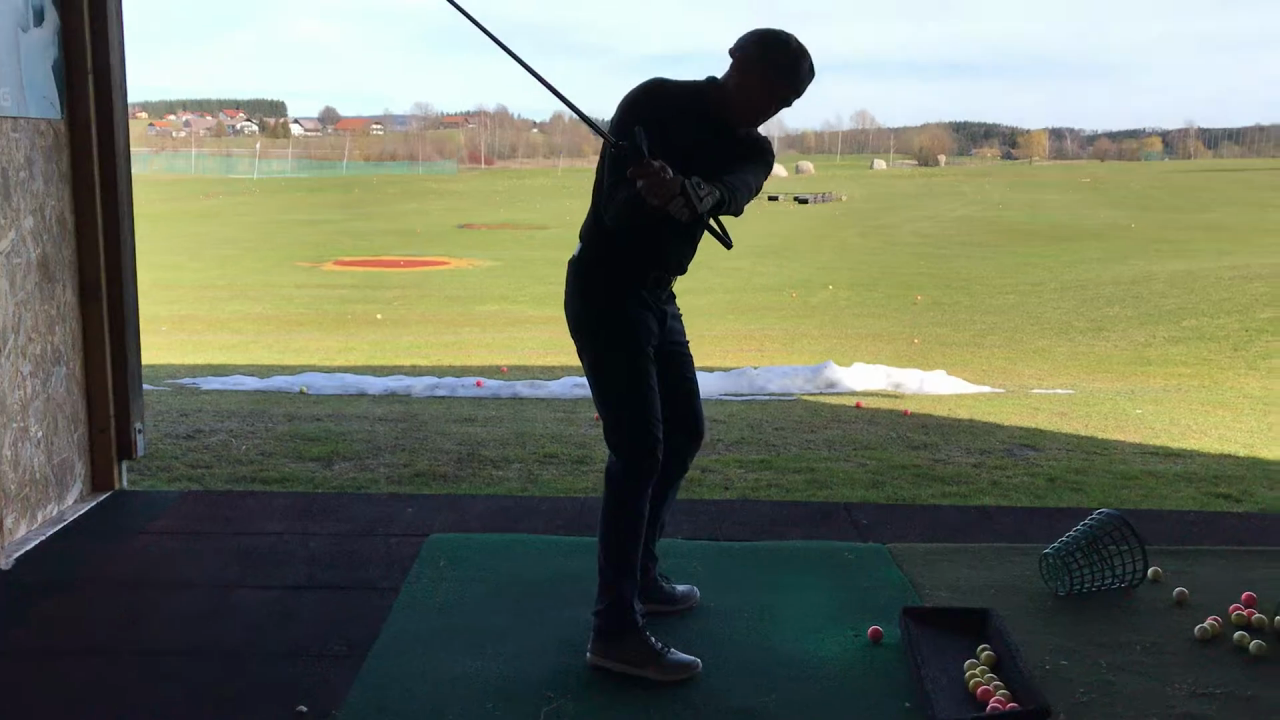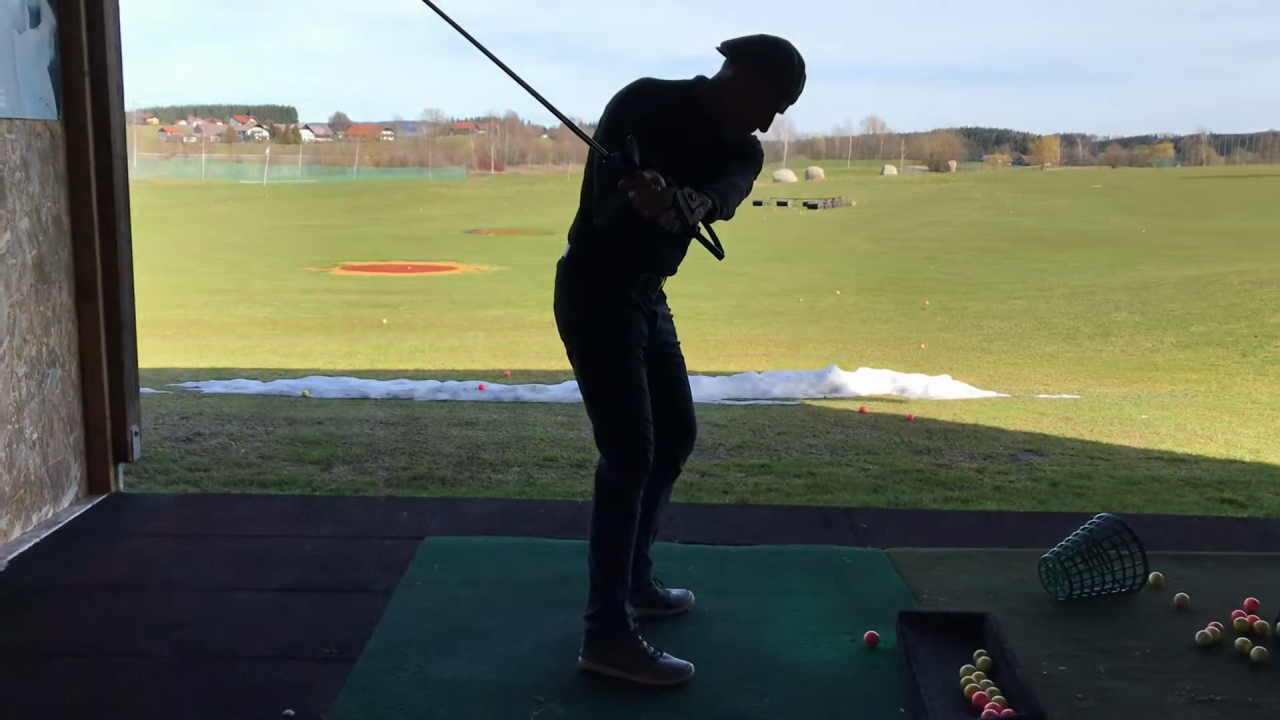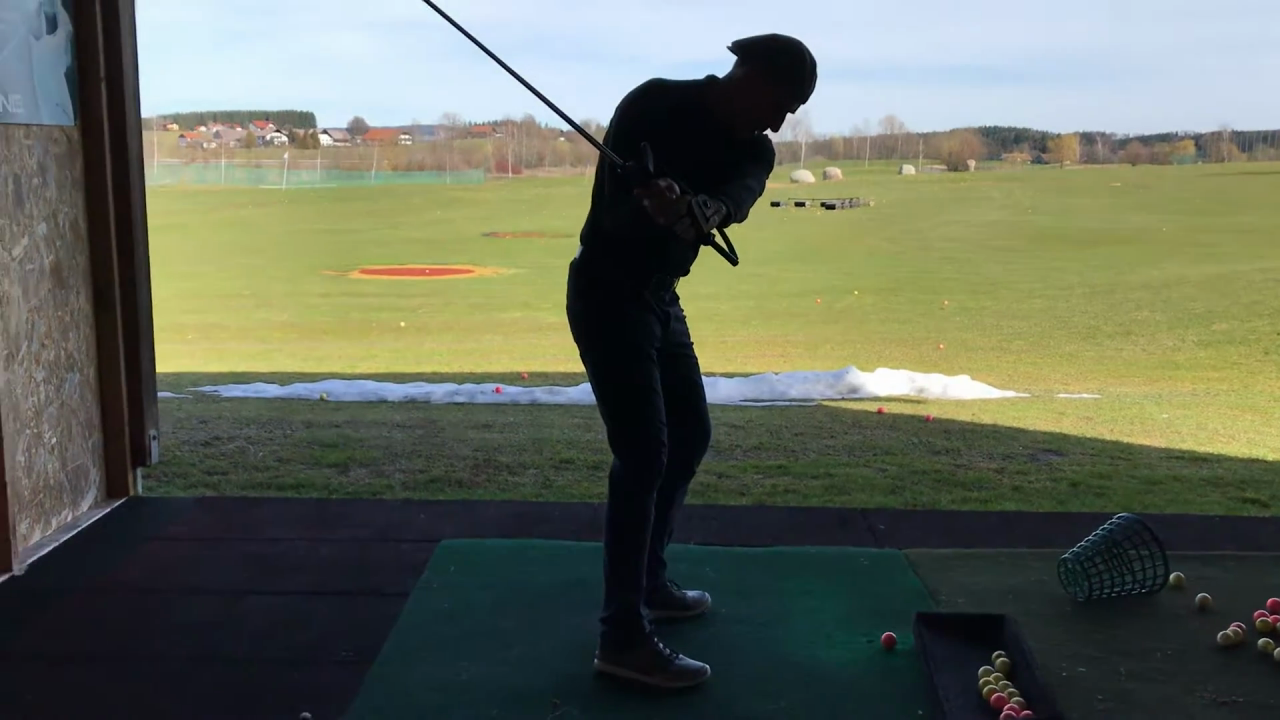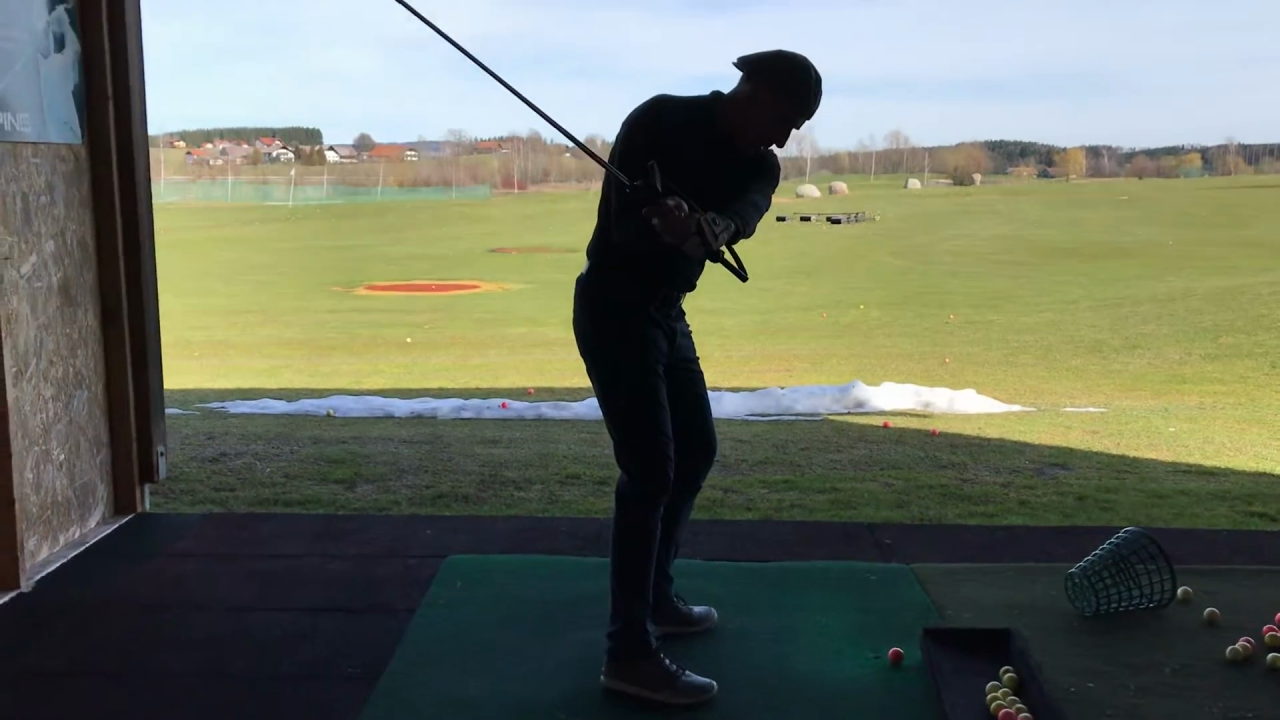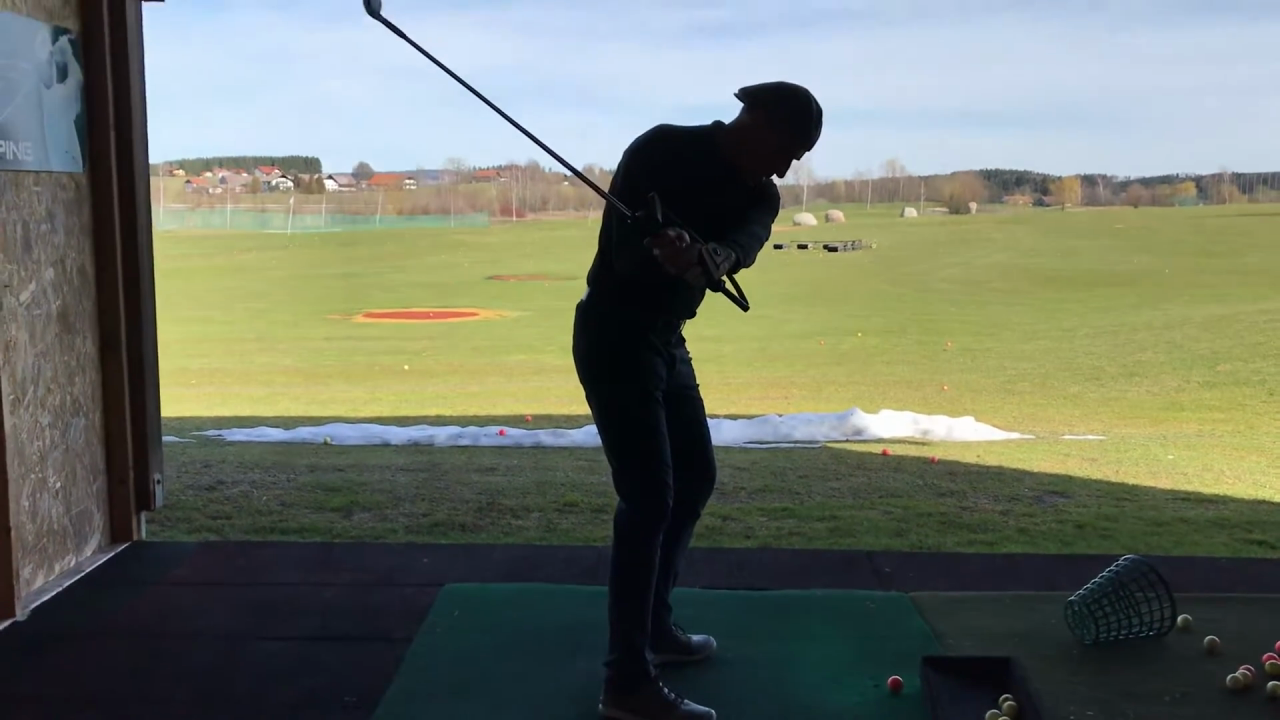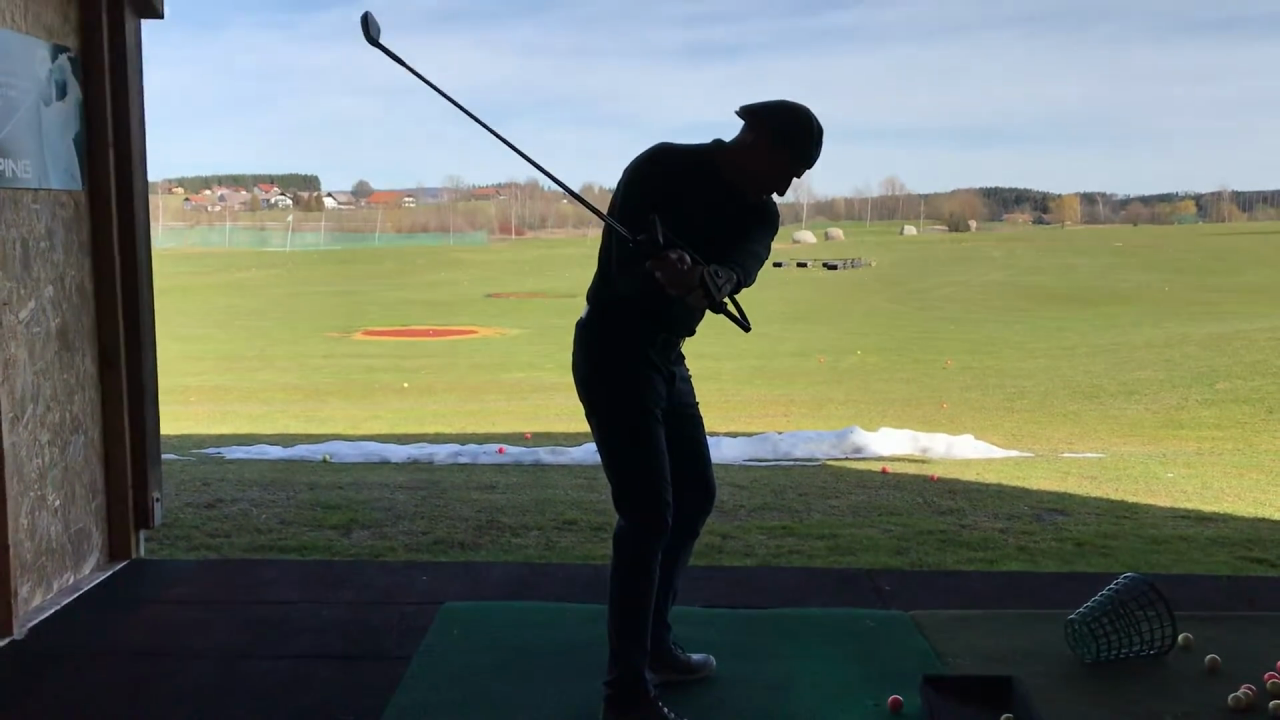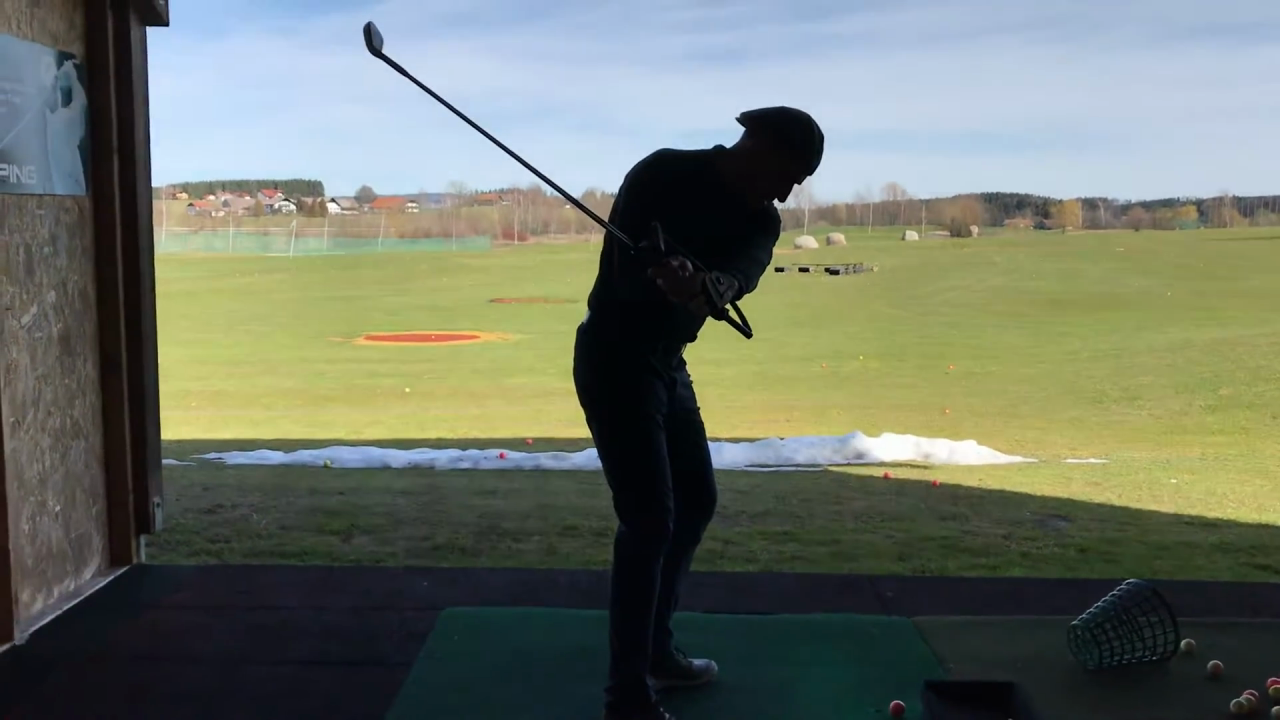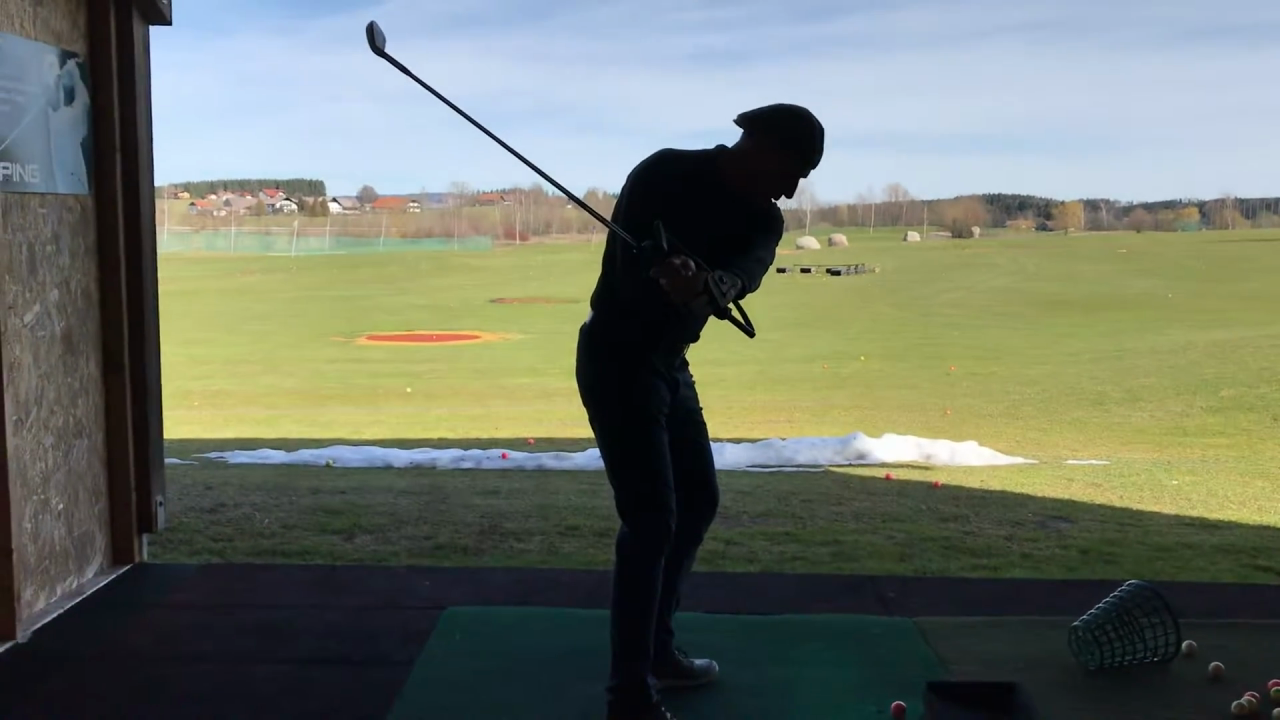
dt=0.4s
person 1, frame 1
left shoulder: (753, 150)
right shoulder: (656, 103)
left elbow: (733, 194)
right elbow: (616, 208)
left wrist: (686, 193)
right wrist: (656, 196)
left hip: (656, 293)
right hip: (607, 291)
left knee: (682, 434)
right knee: (639, 451)
left ankle: (639, 576)
right ankle: (614, 629)
person 1, frame 2
left shoulder: (742, 150)
right shoulder: (643, 103)
left elbow: (723, 198)
right elbow: (603, 211)
left wrist: (678, 203)
right wrist: (644, 204)
left hip: (645, 293)
right hip: (596, 290)
left knee: (675, 436)
right knee: (629, 452)
left ankle: (632, 579)
right ankle: (606, 633)
person 1, frame 3
left shoulder: (753, 150)
right shoulder: (653, 105)
left elbow: (737, 202)
right elbow: (614, 212)
left wrist: (694, 211)
right wrist: (659, 210)
left hip: (659, 295)
right hip: (609, 292)
left knee: (689, 437)
right knee: (644, 454)
left ankle: (648, 581)
right ankle: (621, 636)
person 1, frame 4
left shoulder: (759, 164)
right shoulder: (660, 120)
left elbow: (744, 216)
right elbow: (622, 225)
left wrist: (707, 227)
right wrist: (665, 227)
left hip: (666, 310)
right hip: (616, 308)
left knee: (696, 452)
right knee: (650, 469)
left ankle: (655, 597)
right ankle: (628, 652)
person 1, frame 5
left shoulder: (759, 195)
right shoulder: (661, 149)
left elbow: (745, 245)
right elbow: (622, 251)
left wrist: (709, 257)
right wrist: (662, 254)
left hip: (665, 337)
right hip: (615, 334)
left knee: (694, 479)
right knee: (648, 496)
left ankle: (653, 625)
person 1, frame 6
left shoulder: (759, 212)
right shoulder: (660, 169)
left elbow: (745, 264)
right elbow: (623, 270)
left wrist: (711, 278)
right wrist: (666, 277)
left hip: (665, 354)
right hip: (614, 352)
left knee: (694, 496)
right knee: (648, 515)
left ankle: (653, 644)
person 1, frame 7
left shoulder: (760, 218)
right shoulder: (661, 175)
left elbow: (747, 270)
right elbow: (624, 276)
left wrist: (713, 284)
right wrist: (667, 285)
left hip: (665, 361)
right hip: (614, 359)
left knee: (695, 502)
right knee: (649, 520)
left ankle: (654, 649)
person 1, frame 8
left shoulder: (763, 217)
right shoulder: (663, 175)
left elbow: (750, 269)
right elbow: (627, 276)
left wrist: (716, 284)
right wrist: (670, 284)
left hip: (668, 361)
right hip: (617, 357)
left knee: (697, 502)
right knee: (651, 520)
left ankle: (656, 649)
